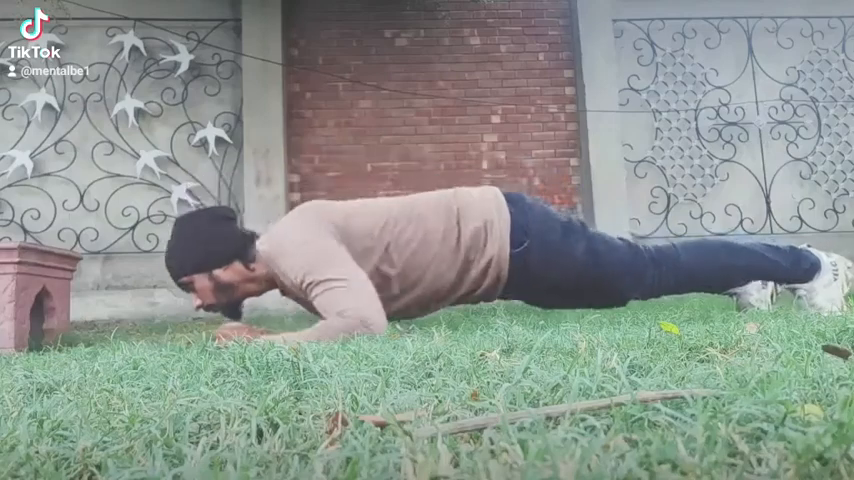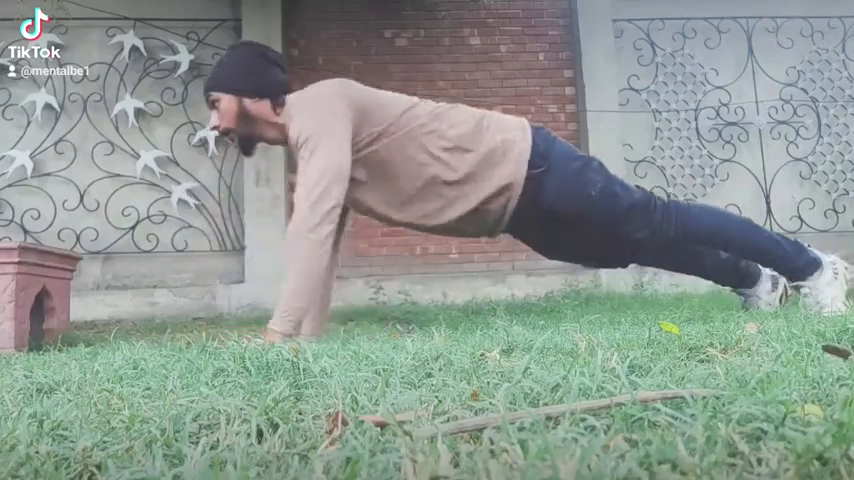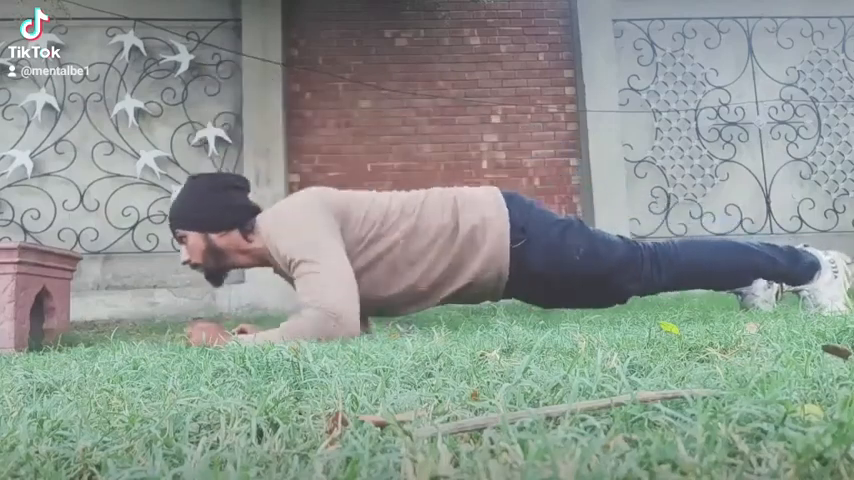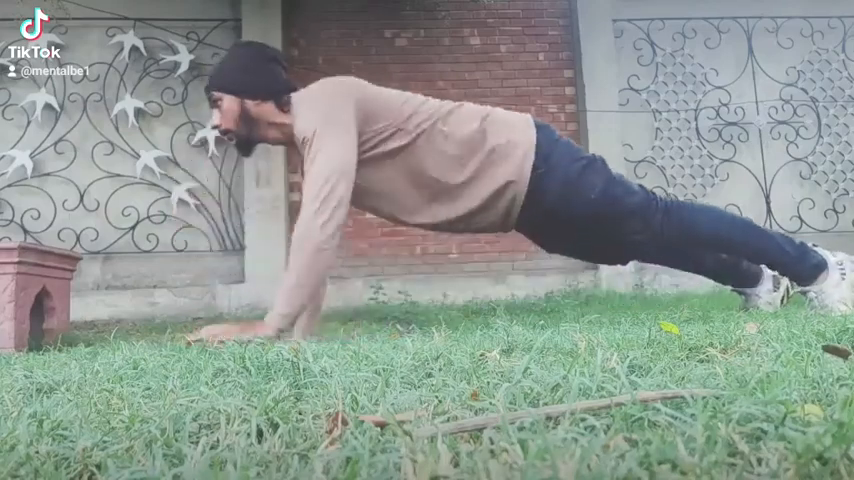
dt=1s
person 1, frame 1
left shoulder: (296, 243)
right shoulder: (293, 263)
left elbow: (366, 321)
right elbow: (358, 324)
left wrist: (269, 345)
right wrist: (301, 341)
left hip: (507, 237)
right hip: (501, 263)
left knee: (648, 272)
right knee: (630, 281)
right ankle: (744, 281)
person 1, frame 2
left shoulder: (317, 106)
right shoulder: (303, 144)
left elbow: (314, 223)
right elbow: (321, 238)
left wrist: (278, 337)
right wrist: (308, 339)
left hip: (528, 168)
right hip: (513, 207)
left knee: (656, 226)
right knee: (624, 249)
right ankle: (755, 282)
person 1, frame 3
left shoulder: (295, 221)
right shoulder: (286, 256)
left elbow: (338, 317)
right elbow: (347, 322)
left wrist: (241, 344)
right wrist: (272, 340)
left hip: (508, 238)
right hip: (499, 262)
left knee: (649, 266)
right knee: (620, 283)
right ankle: (755, 278)
person 1, frame 4
left shoulder: (321, 104)
right shoulder: (310, 136)
left elbow: (322, 219)
right elbow: (320, 235)
left wrist: (268, 330)
right wrist: (301, 336)
left hip: (531, 164)
right hip: (520, 195)
left knee: (660, 225)
right knee: (630, 245)
right ankle: (757, 280)
